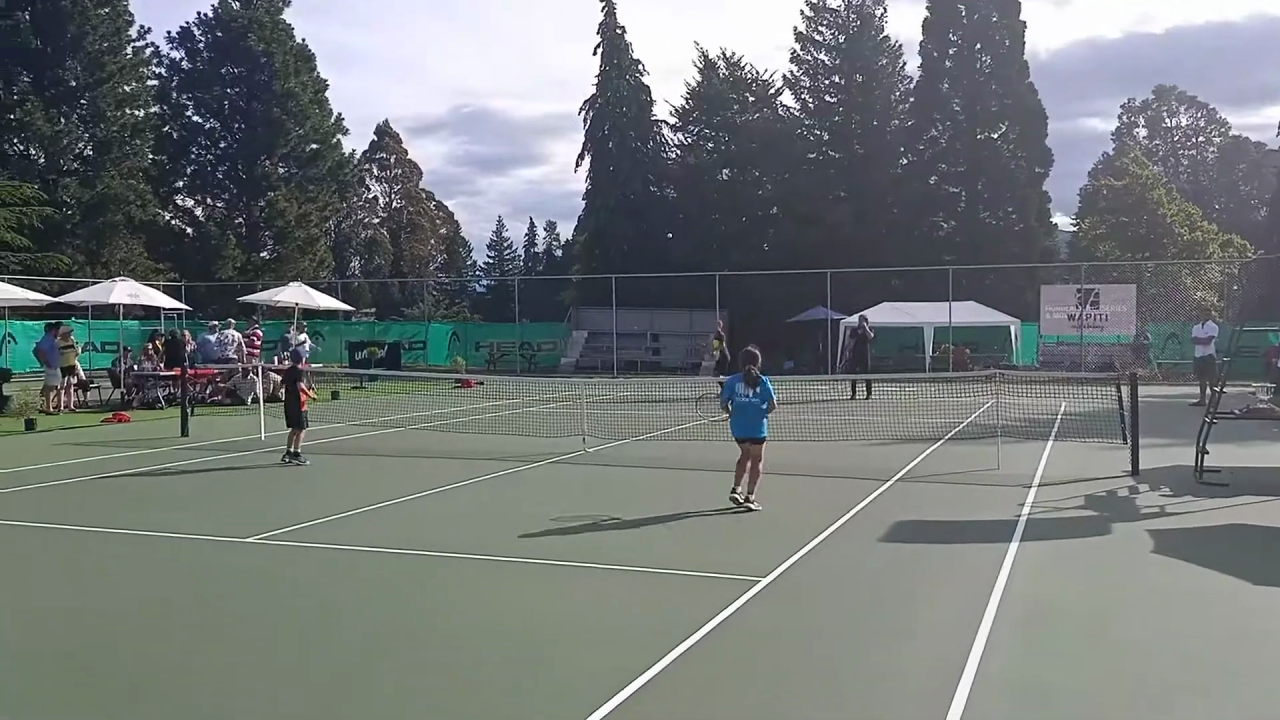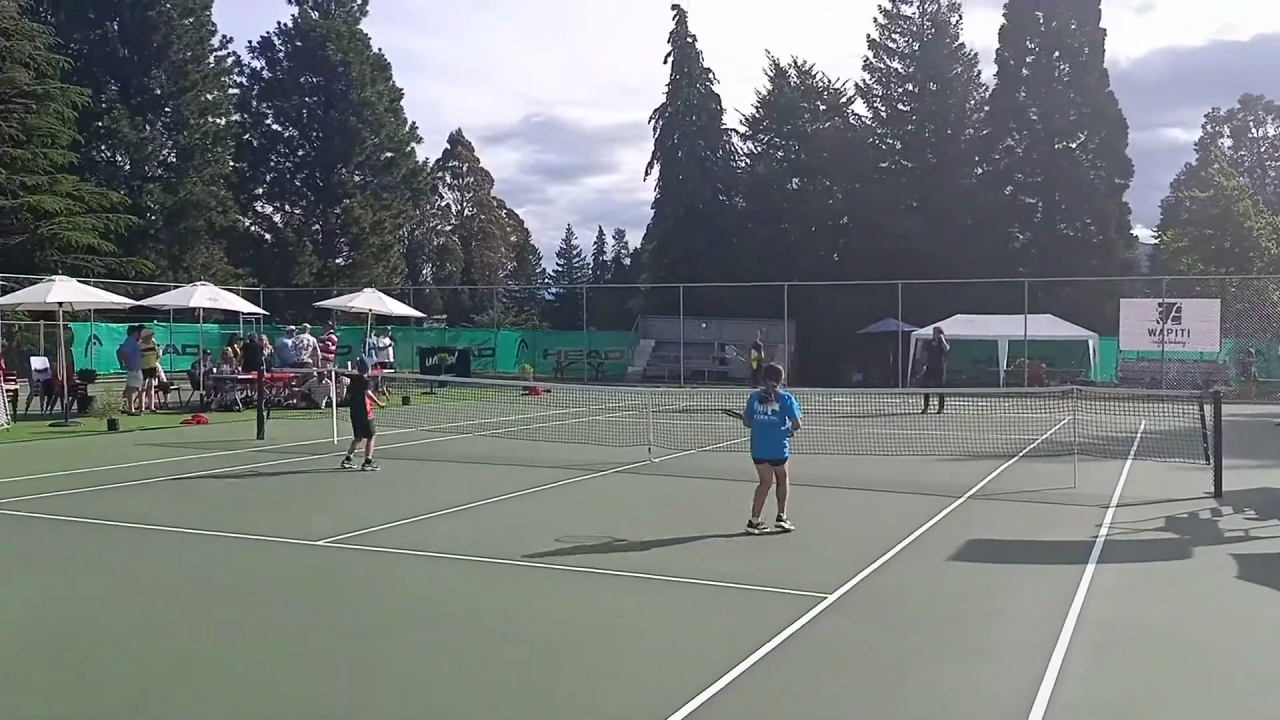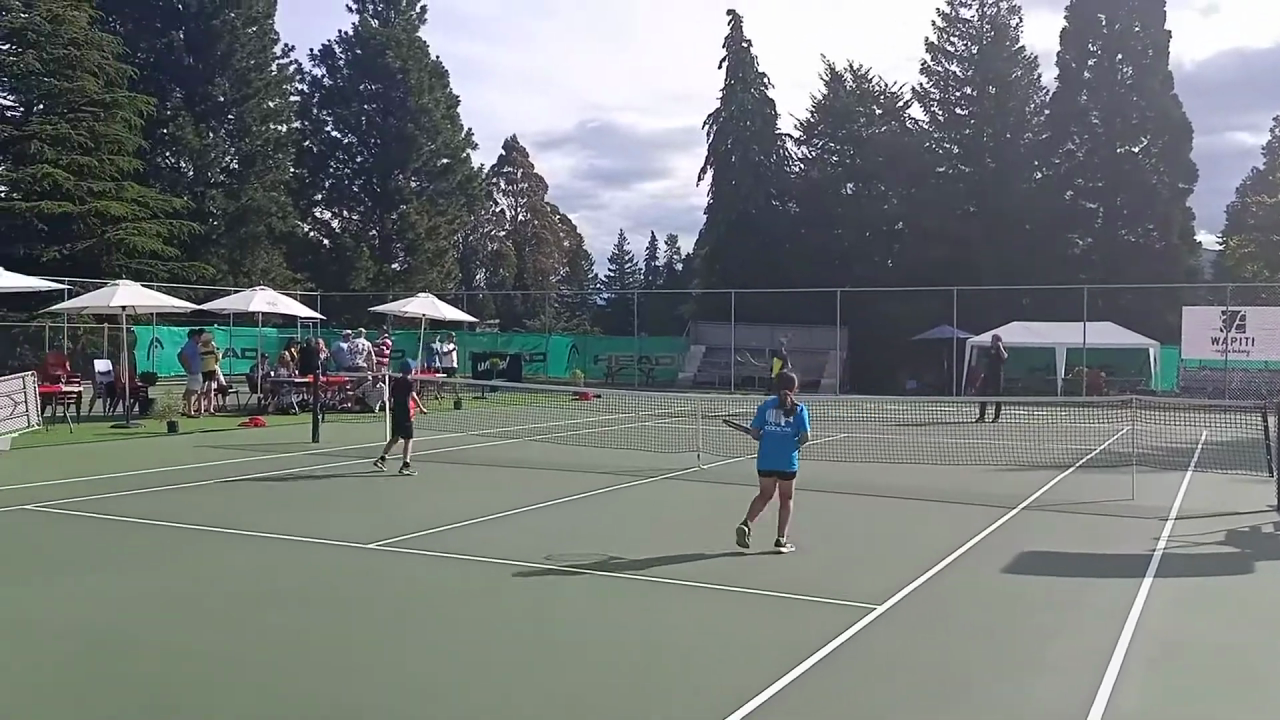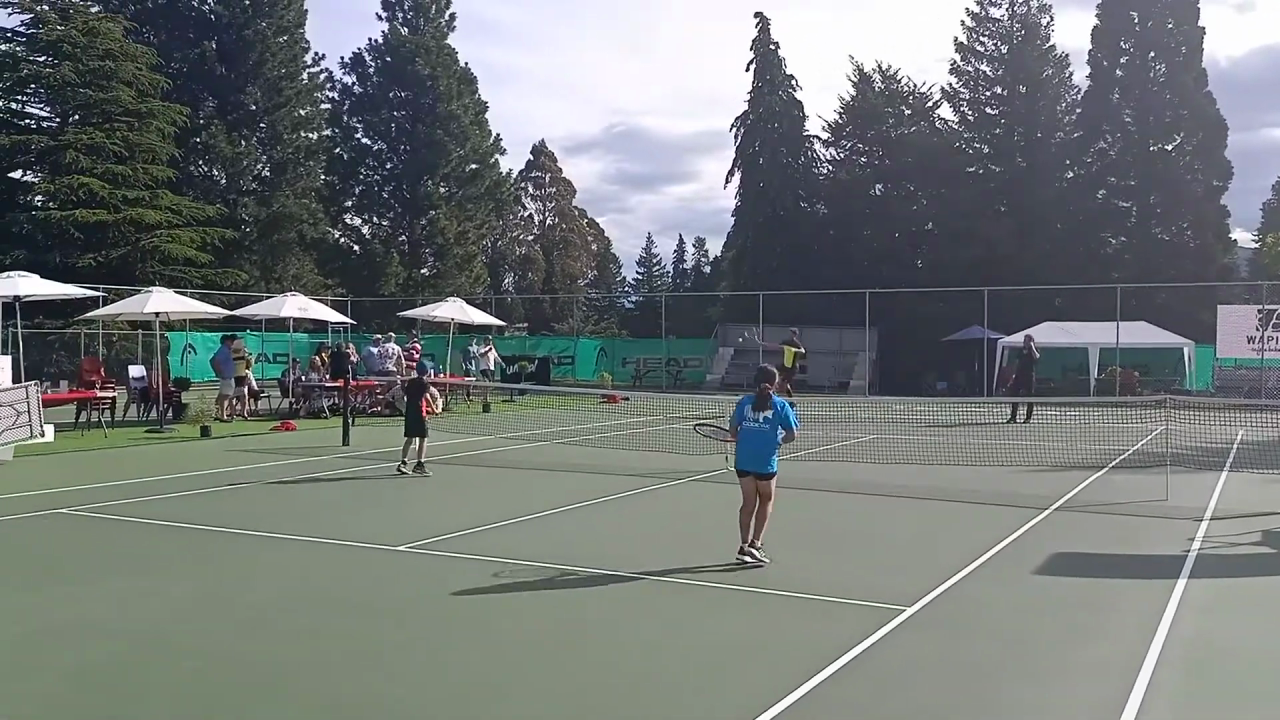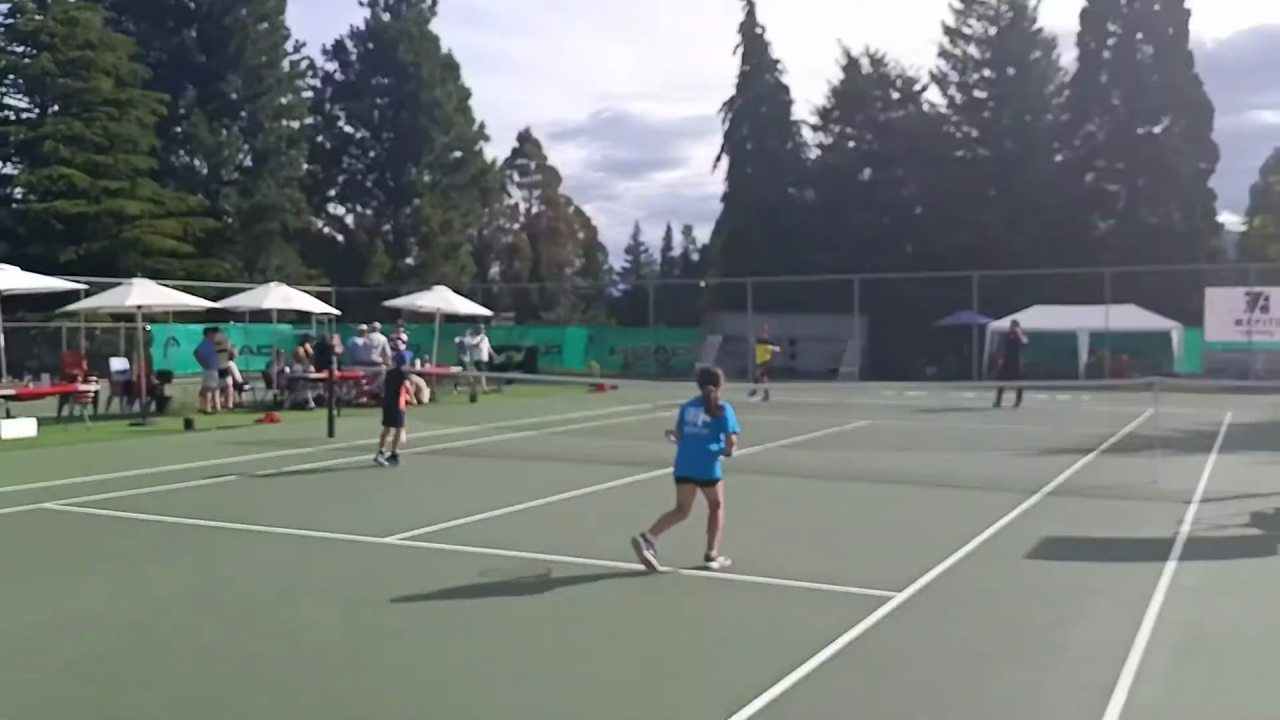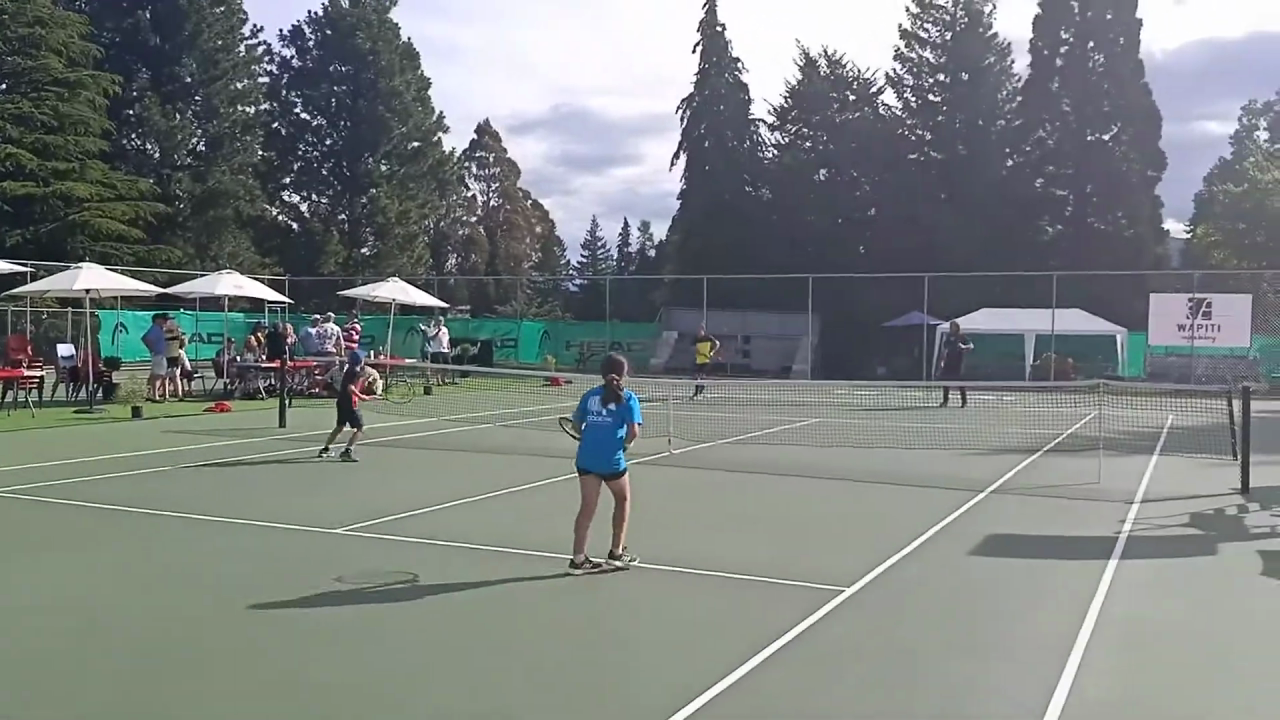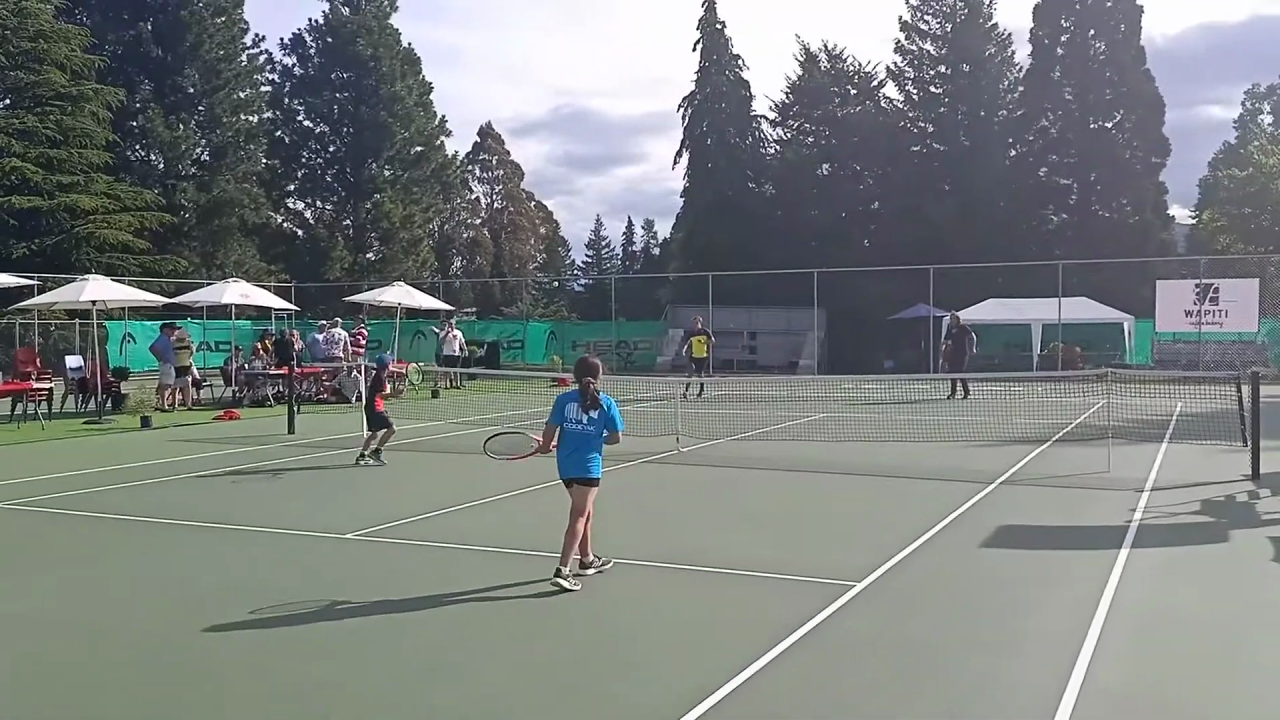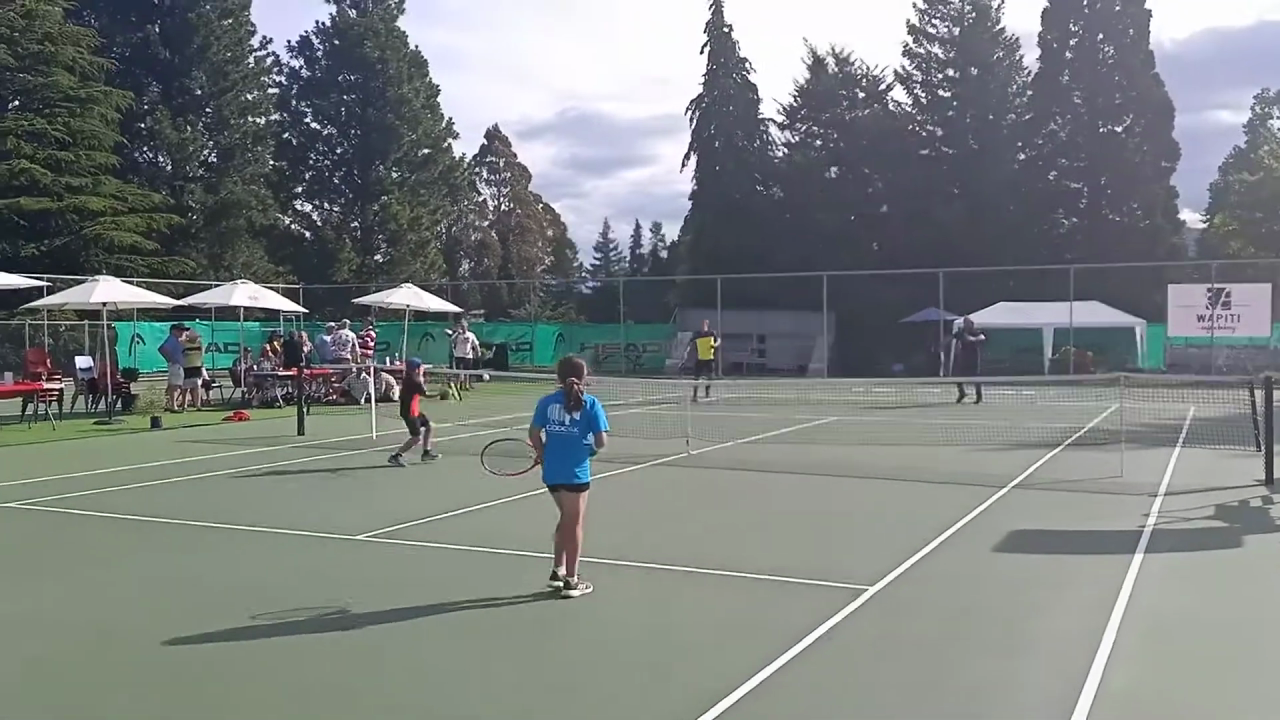
dt=0.3s
person 1, frame 1
left shoulder: (732, 380)
right shoulder: (763, 381)
left elbow: (724, 404)
right elbow: (772, 406)
left hip: (738, 427)
right hip: (757, 428)
left knee: (745, 456)
right knee: (757, 461)
left ankle: (736, 490)
right ankle: (749, 498)
person 1, frame 2
left shoulder: (754, 396)
right shoulder: (786, 398)
left elbow: (747, 422)
right elbow: (796, 424)
right wrist: (788, 431)
left hip: (758, 447)
right hip: (777, 447)
left knee: (764, 483)
right knee: (782, 479)
left ankle: (754, 521)
right ankle: (781, 517)
person 1, frame 3
left shoulder: (765, 406)
right shoulder: (798, 409)
left elbow: (755, 433)
right elbow: (805, 437)
right wrist: (795, 443)
left hip: (765, 460)
right hip: (786, 461)
left knee: (764, 495)
right knee: (786, 499)
left ankle: (745, 524)
right ankle: (781, 540)
person 1, frame 4
left shoulder: (744, 402)
right shoulder: (780, 405)
left elbow: (733, 429)
right elbow: (792, 435)
left hip: (743, 459)
right hip: (765, 460)
left knee: (748, 502)
right knee: (765, 501)
left ankle: (745, 547)
right ankle: (756, 545)
person 1, frame 5
left shoulder: (688, 407)
right shoulder: (723, 409)
left elbow: (678, 435)
right elbow: (731, 441)
right wrist: (728, 450)
left hip: (683, 465)
right hip: (707, 465)
left knee: (681, 510)
right knee: (716, 506)
left ankle: (647, 538)
right ankle: (712, 554)
person 1, frame 6
left shoulder: (590, 395)
right shoulder: (627, 398)
left elbow: (576, 423)
right elbow: (633, 432)
right wrist: (624, 442)
left hip: (586, 458)
right hip: (611, 460)
left knee: (587, 507)
right knee: (622, 501)
left ankle: (578, 559)
right ankle: (617, 552)
person 1, frame 7
left shoulder: (564, 399)
right shoulder: (606, 402)
left elbow: (550, 429)
right elbow: (615, 437)
left wrist: (545, 445)
left hip: (566, 465)
right hip: (588, 466)
left knee: (582, 512)
right knee: (580, 516)
left ankle: (587, 559)
right ankle: (562, 570)
person 1, frame 8
left shoulder: (546, 402)
right shoulder: (591, 404)
left elbow: (534, 435)
right elbow: (601, 440)
left wrist: (542, 453)
right wrist: (591, 449)
left hip: (551, 471)
right hip: (575, 471)
left knee: (565, 519)
right knee: (574, 524)
left ankle: (559, 572)
right ankle: (571, 581)
